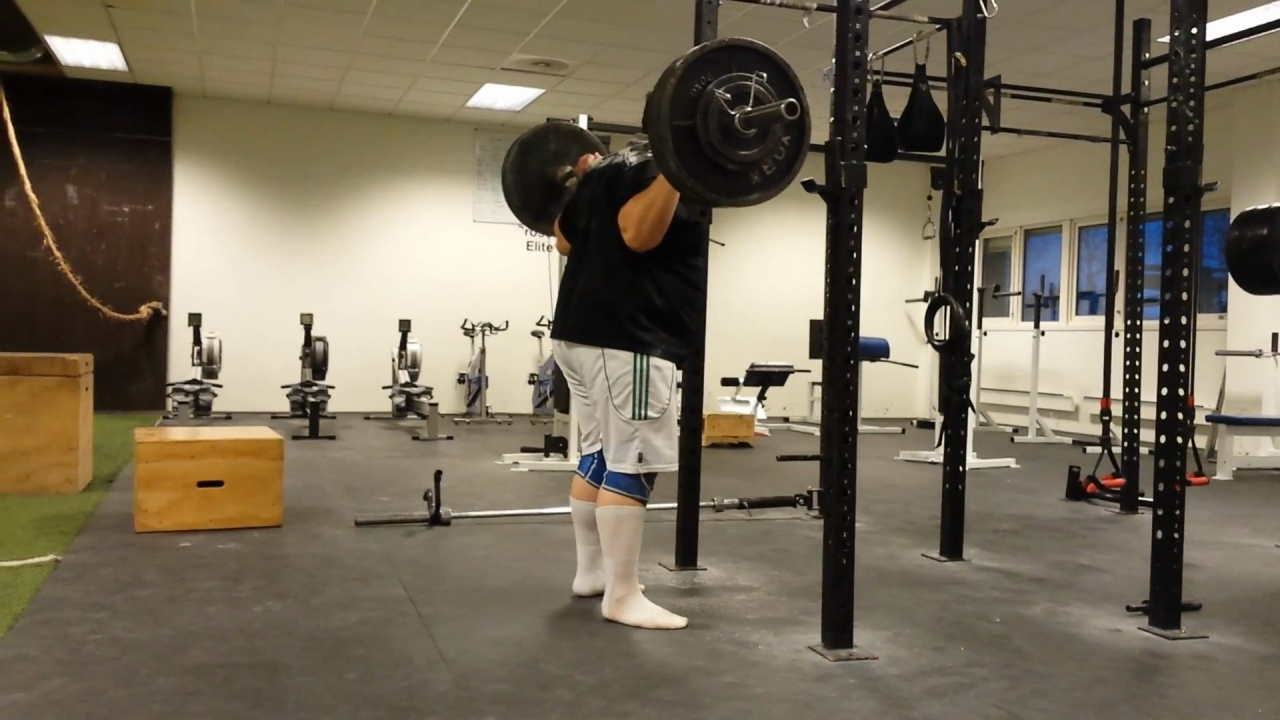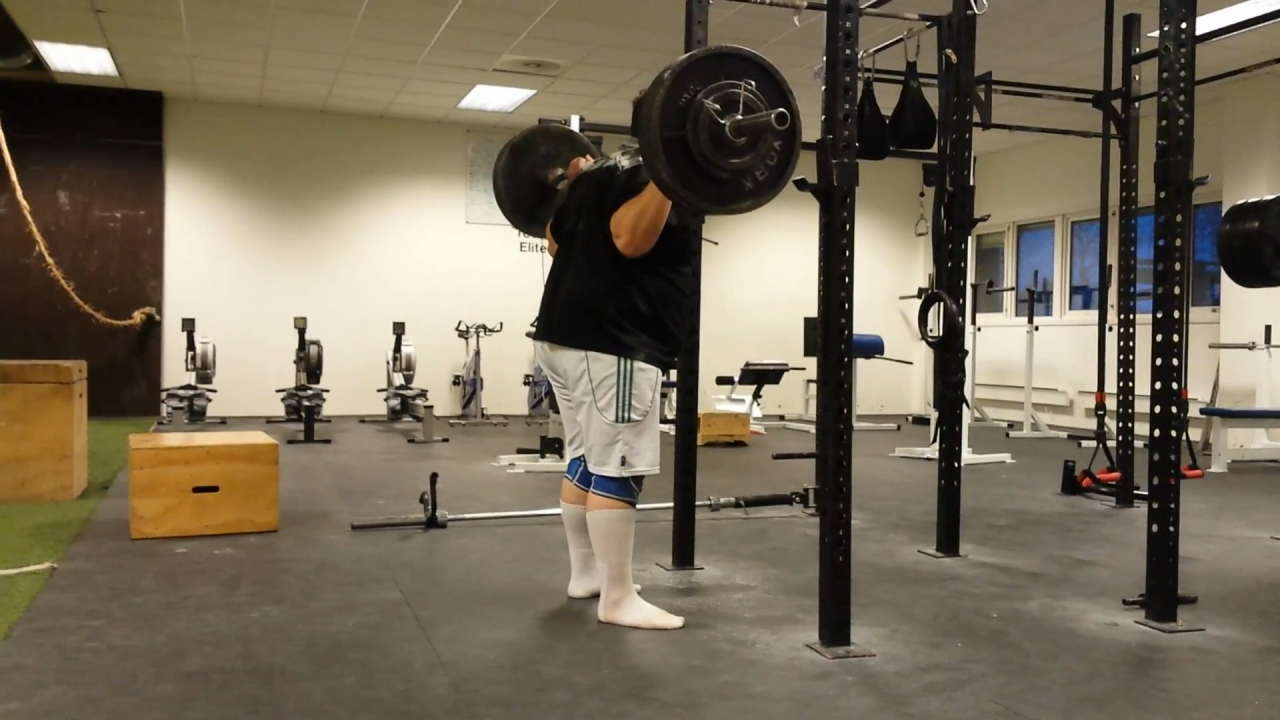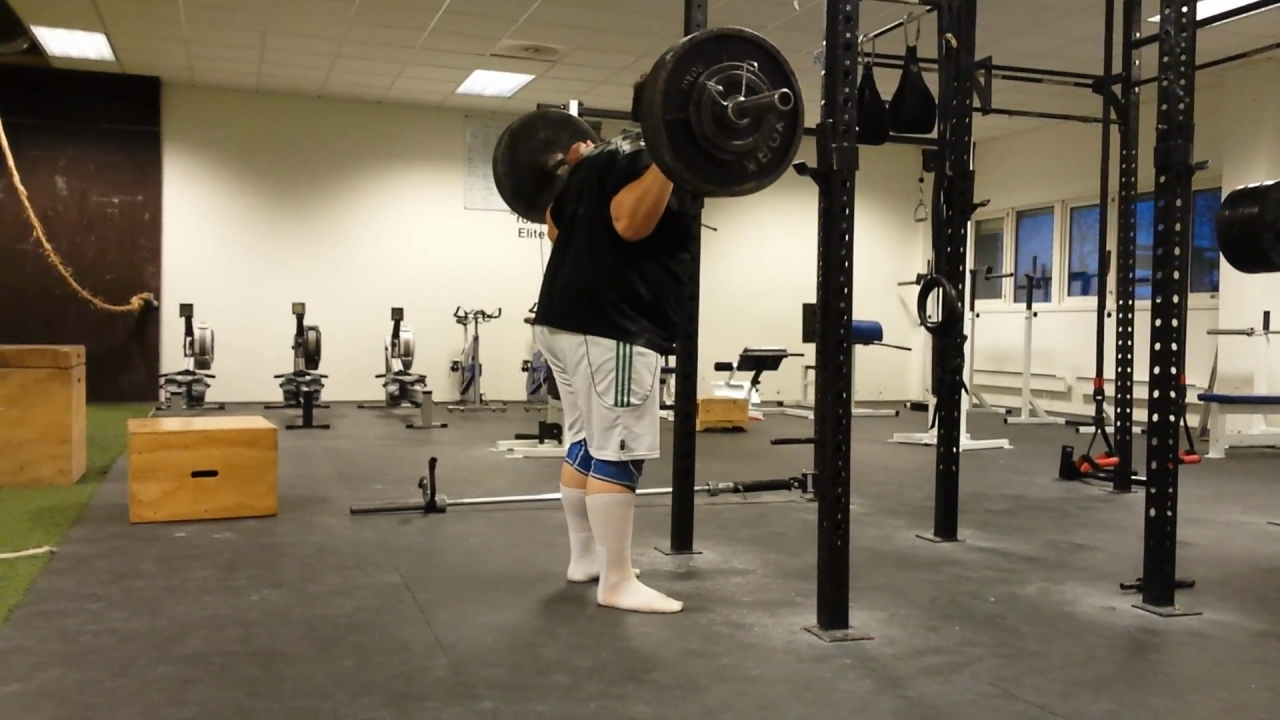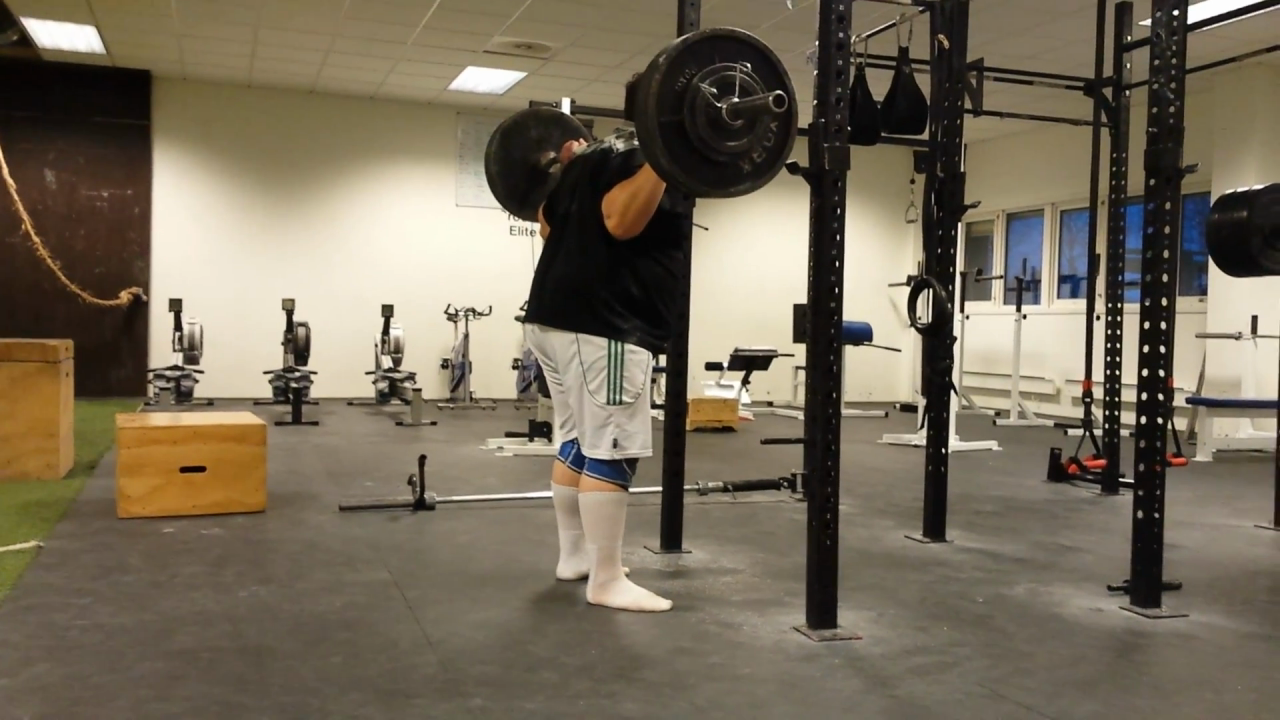
dt=0.5s
person 1, frame 1
left shoulder: (604, 172)
right shoulder: (651, 171)
left elbow: (565, 240)
right elbow: (638, 232)
left wrist: (580, 184)
left hip: (583, 334)
right hip: (626, 340)
left knee: (599, 457)
right knee: (630, 465)
left ankle: (591, 571)
right ankle: (622, 597)
person 1, frame 2
left shoulder: (597, 176)
right shoulder: (643, 176)
left elbow: (557, 242)
right elbow: (630, 238)
left wrist: (573, 186)
left hip: (566, 336)
right hip: (610, 344)
left knee: (586, 462)
right knee: (617, 469)
left ankle: (586, 573)
right ankle: (618, 598)
person 1, frame 3
left shoulder: (598, 165)
right shoulder: (644, 165)
left elbow: (556, 228)
right elbow: (630, 222)
left wrist: (574, 171)
left hip: (563, 320)
right hip: (610, 330)
left knee: (584, 445)
right knee: (616, 454)
left ankle: (585, 557)
right ankle: (617, 582)
person 1, frame 4
left shoulder: (592, 161)
right shoulder: (636, 161)
left elbow: (548, 228)
right elbow: (621, 221)
left wrist: (564, 170)
left hip: (556, 320)
right hip: (602, 329)
left knee: (577, 446)
right knee: (609, 452)
left ankle: (574, 556)
right ankle: (606, 581)
